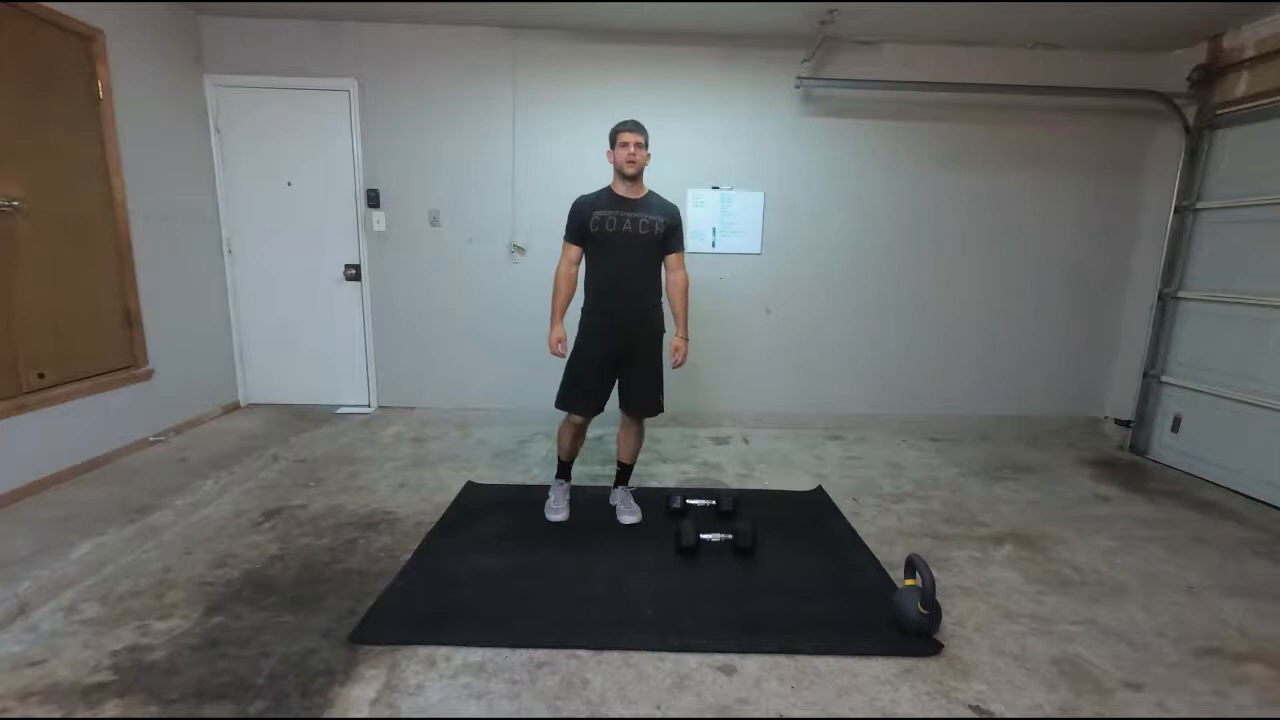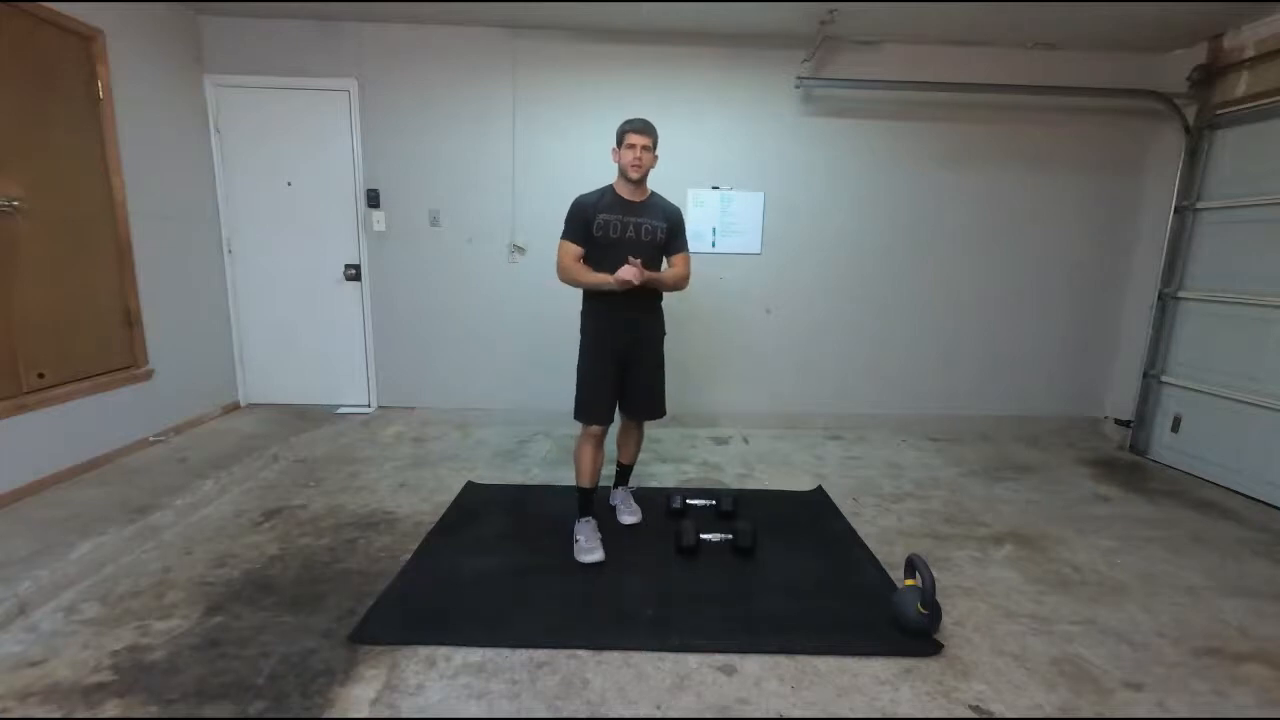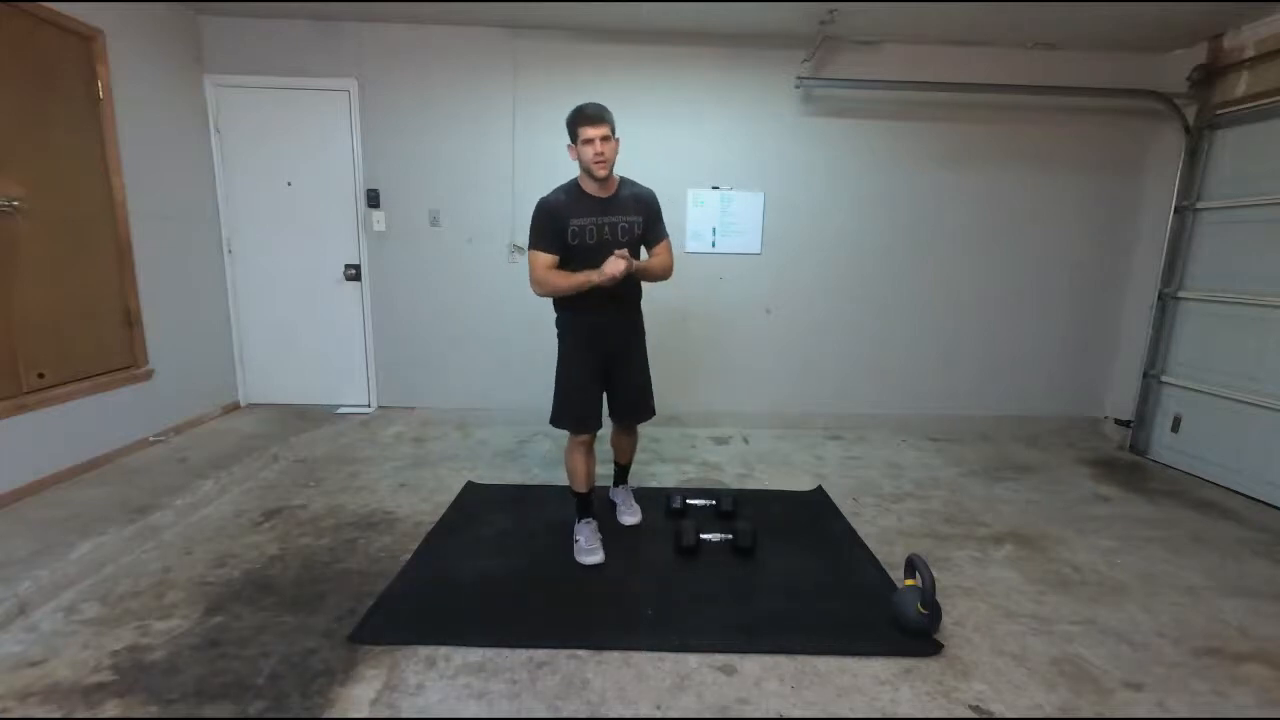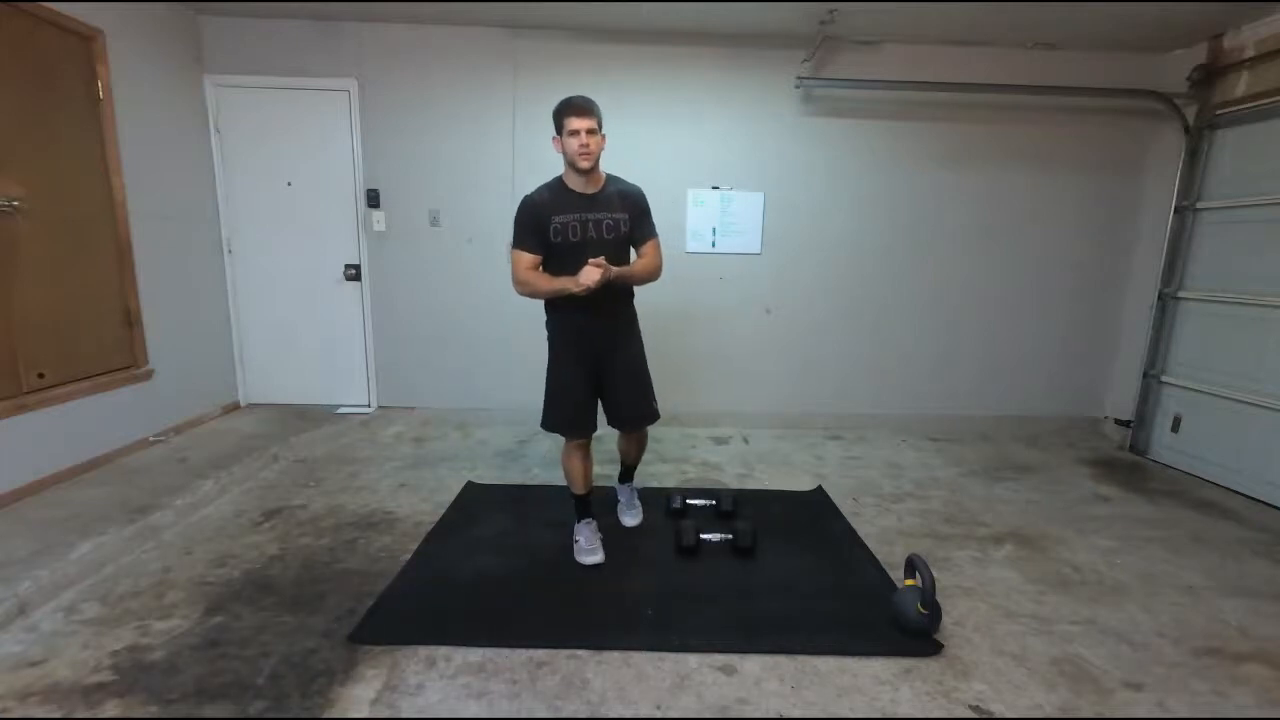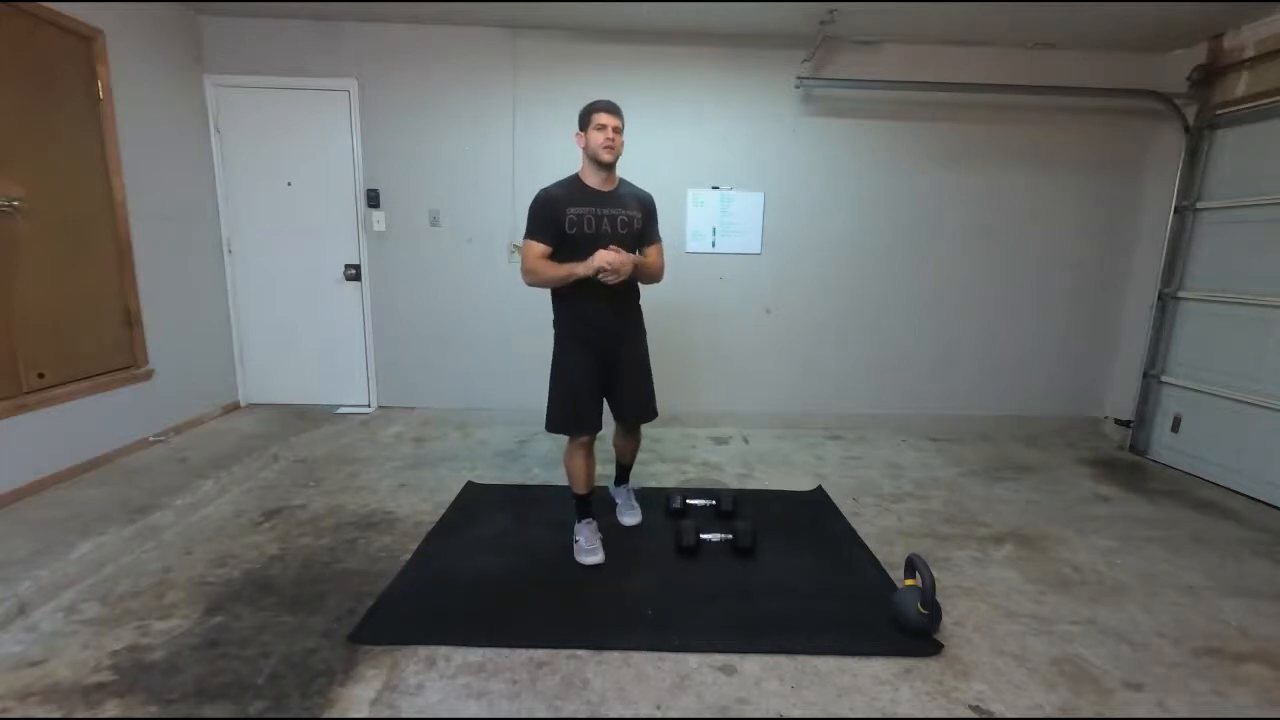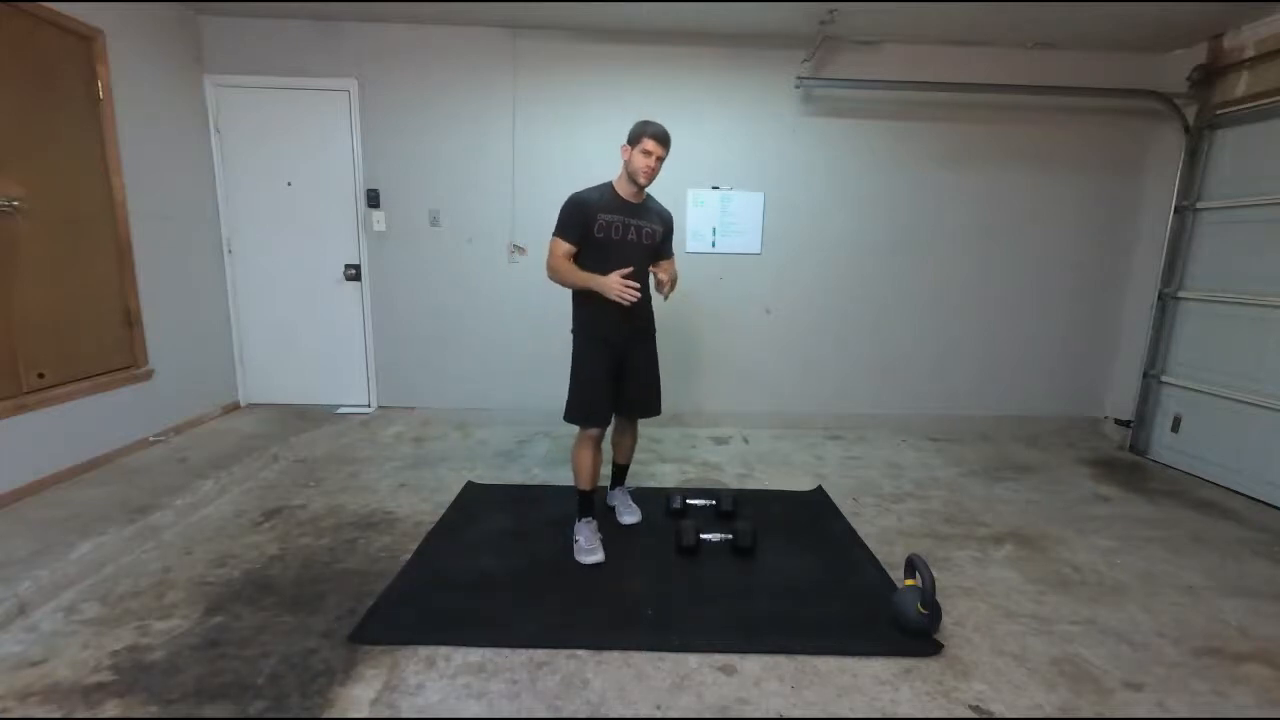
dt=0.7s
person 1, frame 1
left shoulder: (666, 212)
right shoulder: (586, 206)
left elbow: (676, 274)
right elbow: (568, 266)
left wrist: (681, 330)
right wrist: (556, 321)
left hip: (645, 331)
right hip: (597, 328)
left knee: (635, 414)
right knee: (578, 414)
left ankle: (621, 488)
right ankle: (561, 482)
person 1, frame 2
left shoulder: (668, 213)
right shoulder: (587, 206)
left elbow: (680, 273)
right elbow: (566, 267)
left wrist: (648, 277)
right wrist: (612, 280)
left hip: (647, 333)
right hip: (600, 332)
left knee: (635, 417)
right knee: (593, 426)
left ankle: (621, 489)
right ankle: (585, 518)
person 1, frame 3
left shoulder: (642, 199)
right shoulder: (554, 207)
left elbow: (665, 265)
right elbow: (541, 281)
left wrist: (630, 266)
right wrist: (597, 275)
left hip: (627, 332)
right hip: (579, 337)
left knee: (628, 421)
right knee: (582, 432)
left ankle: (620, 486)
right ankle: (584, 519)
person 1, frame 4
left shoulder: (630, 197)
right shoulder: (537, 205)
left elbow: (653, 264)
right elbow: (523, 278)
left wrist: (612, 273)
right wrist: (574, 282)
left hip: (622, 335)
right hip: (569, 340)
left knee: (636, 426)
right knee: (577, 436)
left ankle: (626, 486)
right ankle: (584, 521)
person 1, frame 5
left shoulder: (640, 201)
right shoulder: (553, 199)
left elbow: (656, 271)
right elbow: (531, 271)
left wrist: (635, 265)
right wrist: (584, 267)
left hip: (628, 334)
right hip: (577, 338)
left knee: (631, 423)
right knee: (581, 434)
left ankle: (622, 486)
right ankle: (584, 520)
person 1, frame 6
left shoulder: (660, 217)
right shoulder: (585, 204)
left elbow: (666, 268)
right elbow: (555, 265)
left wrist: (666, 280)
right wrist: (599, 282)
left hip: (639, 334)
right hip: (594, 335)
left knee: (629, 418)
right knee: (591, 428)
left ankle: (618, 489)
right ankle: (585, 519)
